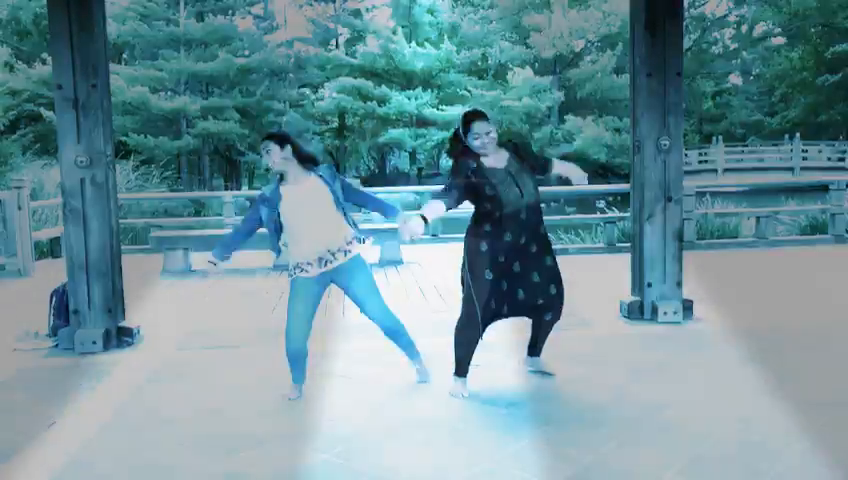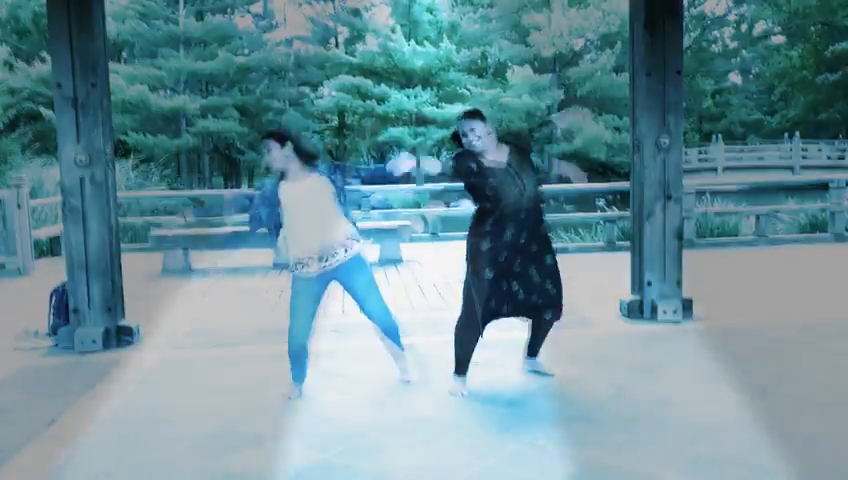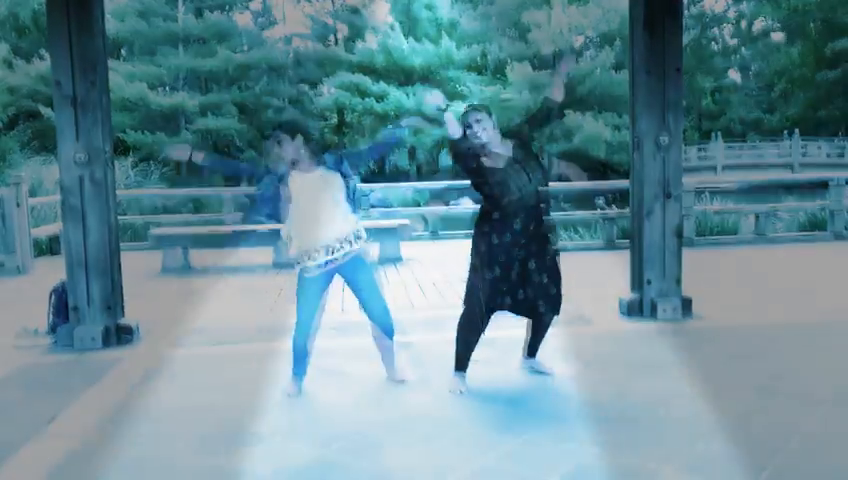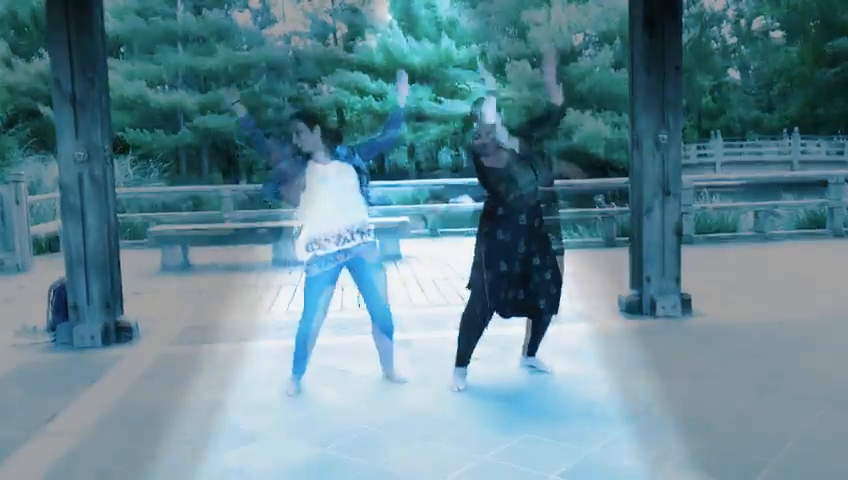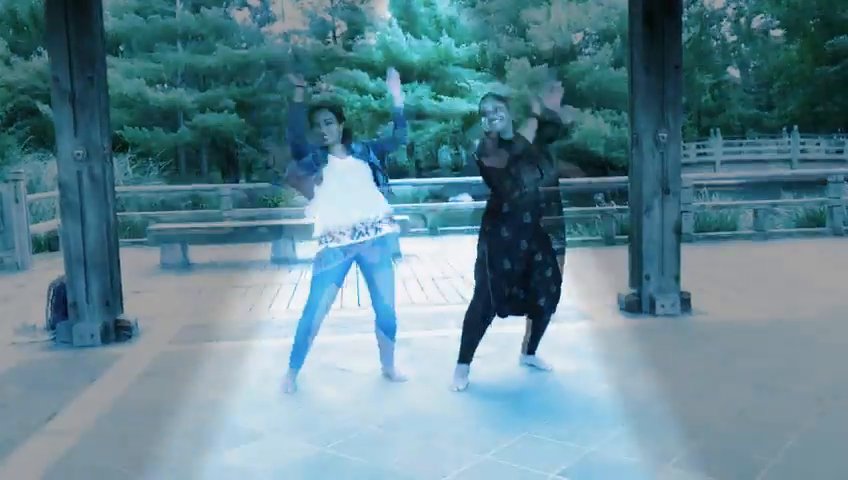
dt=0.1s
person 1, frame 1
left shoulder: (516, 152)
right shoulder: (468, 168)
left elbow: (542, 164)
right elbow: (450, 194)
left wrist: (571, 169)
right wrist: (422, 218)
left hip: (529, 242)
right hip: (488, 247)
left knee: (549, 299)
right knee: (476, 311)
left ankle: (533, 358)
right ankle: (460, 376)
person 1, frame 2
left shoulder: (514, 149)
right shoulder: (469, 164)
right elbow: (452, 169)
left hip: (531, 240)
right hip: (491, 246)
left knee: (549, 299)
right knee: (476, 309)
left ankle: (531, 358)
right ankle: (460, 375)
person 1, frame 3
left shoulder: (518, 140)
right shoulder: (472, 156)
left elbow: (548, 113)
right elbow: (457, 146)
left wrist: (558, 79)
right wrist: (445, 111)
left hip: (534, 238)
right hip: (497, 241)
left knee: (547, 299)
right knee: (479, 306)
left ankle: (530, 357)
right ankle: (459, 371)
person 1, frame 4
left shoulder: (527, 138)
right shoulder: (483, 150)
left elbow: (555, 113)
right elbow: (479, 140)
left wrist: (550, 78)
right wrist: (488, 94)
left hip: (539, 235)
right hip: (501, 238)
left knee: (547, 297)
right knee: (484, 301)
left ankle: (529, 354)
right ankle: (461, 367)
person 1, frame 5
left shoulder: (529, 137)
right shoulder: (489, 148)
left elbow: (560, 126)
right elbow: (515, 152)
left wrist: (552, 108)
right wrist: (535, 115)
left hip: (540, 232)
right hip: (504, 234)
left knee: (546, 295)
right knee: (487, 300)
left ankle: (529, 353)
right ankle: (463, 366)
person 2, frame 1
left shoulder: (322, 175)
right shoulder: (273, 195)
left elbow: (359, 196)
right elbow: (248, 225)
left wrist: (395, 214)
right wrist: (220, 252)
left hip: (345, 259)
right hip: (306, 270)
left knee: (381, 316)
right knee: (294, 336)
left ankle: (417, 361)
right ankle: (297, 383)
person 2, frame 2
left shoulder: (322, 173)
right shoulder: (277, 189)
left hip: (346, 257)
right hip: (307, 268)
left knee: (380, 314)
right knee: (298, 334)
left ankle: (402, 364)
right ankle: (298, 383)
person 2, frame 3
left shoulder: (333, 163)
right shoulder: (282, 178)
left elbow: (372, 151)
left wrist: (403, 127)
right wrist: (198, 157)
left hip: (350, 250)
right hip: (313, 260)
left knee: (380, 313)
right knee: (305, 329)
left ankle: (391, 367)
right ankle: (297, 380)
person 2, frame 4
left shoulder: (349, 156)
right shoulder: (297, 165)
left elbow: (388, 137)
right elbow: (266, 145)
left wrist: (401, 100)
right wrist: (242, 112)
left hip: (362, 245)
right hip: (324, 251)
left knee: (380, 310)
right knee: (312, 320)
left ankle: (389, 367)
right ankle: (296, 376)
person 2, frame 5
left shoulder: (363, 151)
right shoulder: (314, 157)
left elbow: (400, 138)
right elbow: (296, 136)
left wrist: (398, 100)
right wrist: (298, 97)
left hip: (376, 239)
right hip: (336, 244)
left knee: (385, 308)
right knee: (315, 310)
left ankle: (388, 365)
right ankle: (292, 371)
